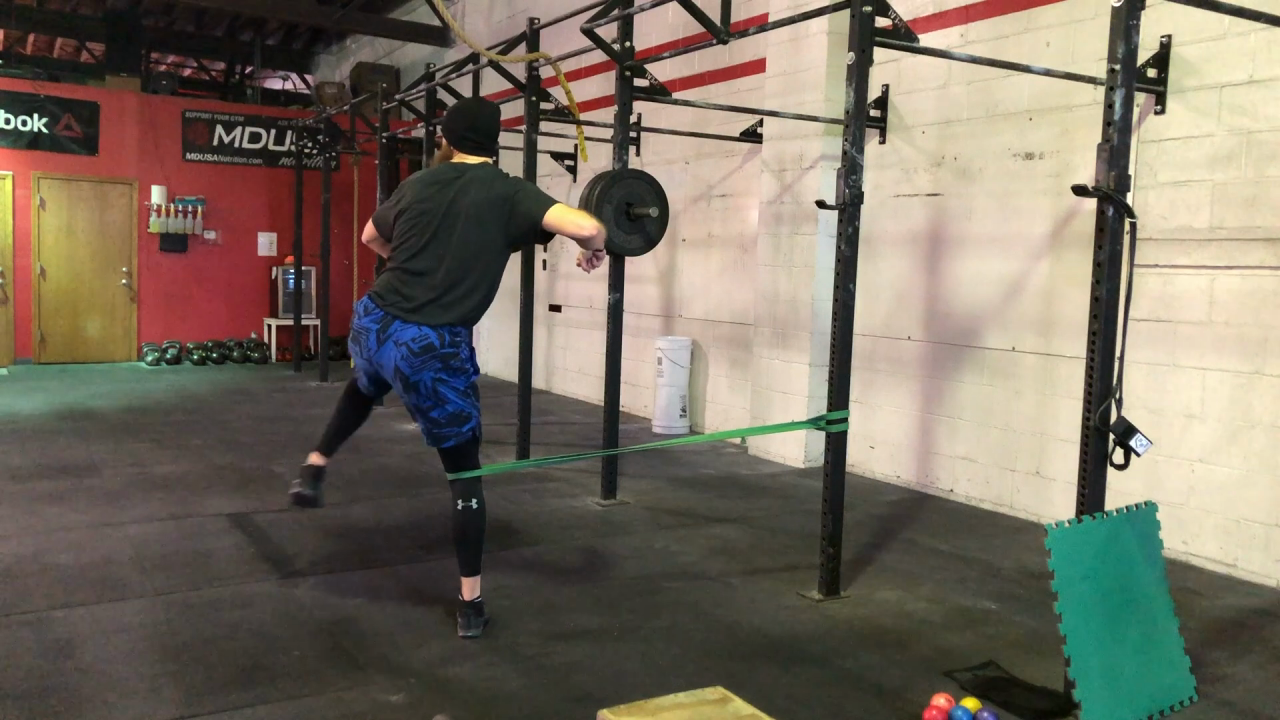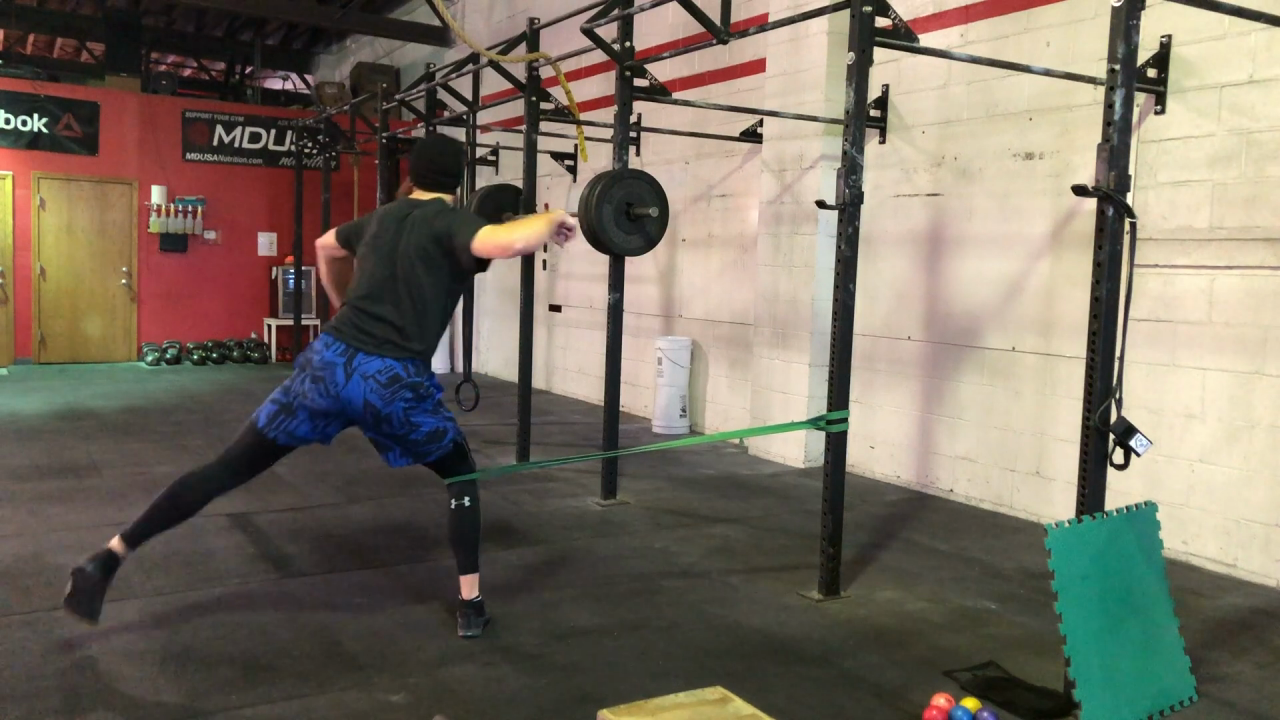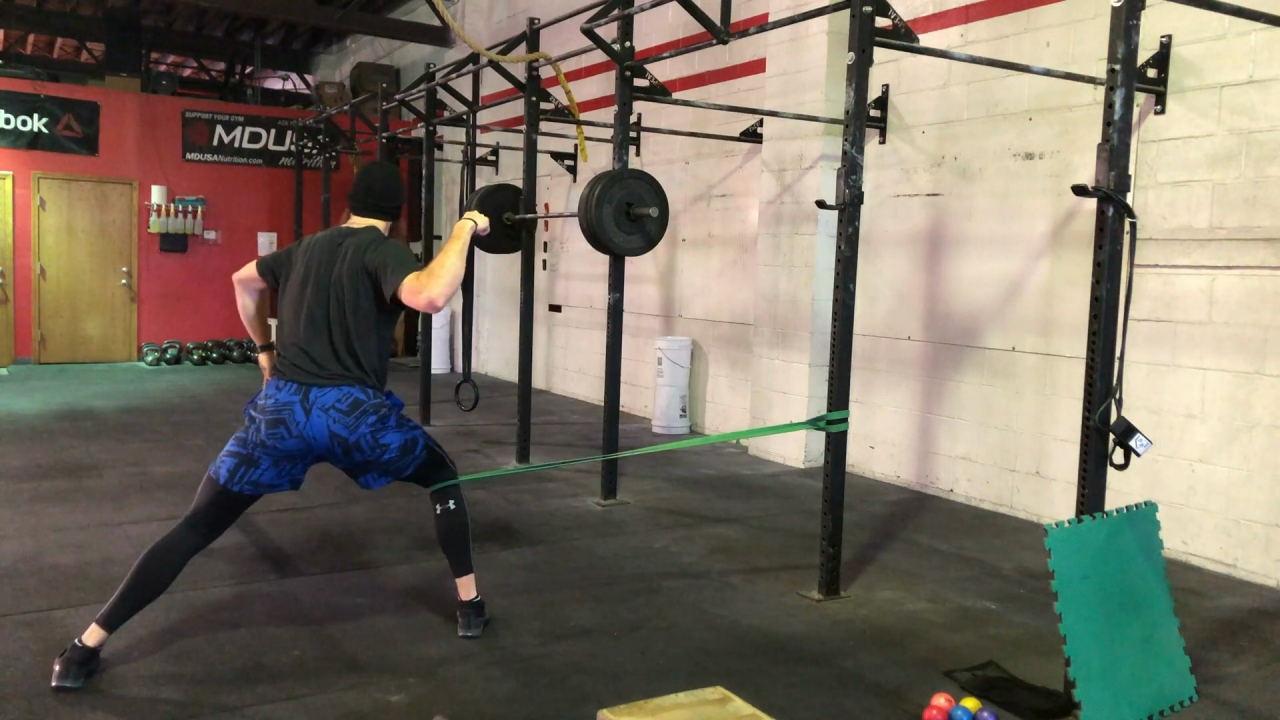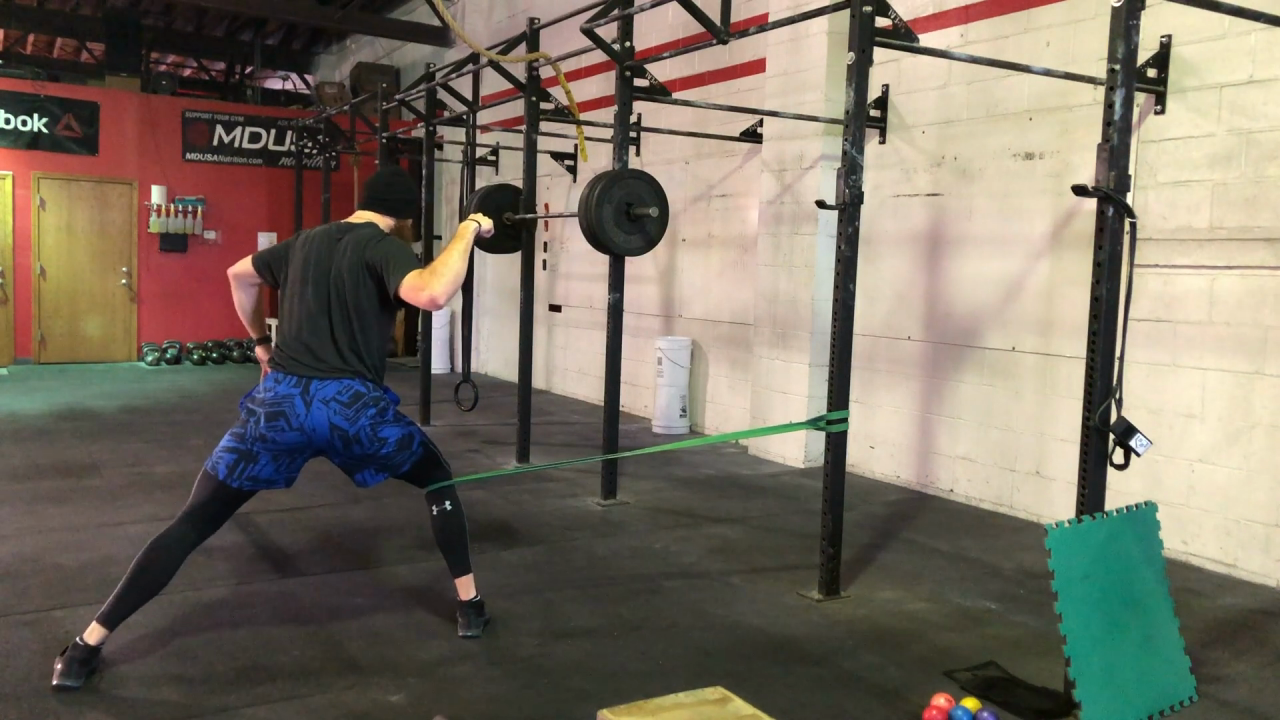
dt=0.4s
person 1, frame 1
left shoulder: (418, 184)
right shoulder: (507, 191)
left elbow: (370, 239)
right elbow: (587, 228)
right wrist: (596, 249)
left hip: (373, 323)
right hip: (432, 348)
left knee: (365, 385)
right knee: (463, 474)
left ankle: (313, 469)
right ankle: (470, 606)
person 1, frame 2
left shoulder: (382, 217)
right shoulder: (451, 224)
left elbow: (327, 249)
right elbow: (505, 241)
right wrist: (553, 219)
left hip: (329, 363)
right hip: (394, 382)
left knee: (229, 470)
right knee: (461, 476)
left ankle: (107, 559)
right ankle: (470, 606)
person 1, frame 3
left shoulder: (308, 247)
right shoulder: (384, 252)
left elbow: (244, 280)
right elbow: (430, 296)
left wrist: (265, 349)
right wrist: (462, 231)
left hip: (280, 406)
right hip: (352, 413)
left knee: (195, 528)
right knee: (444, 477)
left ankle: (84, 649)
right ankle: (470, 607)
person 1, frame 4
left shoulder: (306, 242)
right shoulder: (383, 248)
left elbow: (239, 275)
right elbow: (432, 293)
left wrist: (262, 341)
right wrist: (466, 233)
left hip: (279, 399)
right hip: (350, 404)
left knee: (193, 522)
right knee: (437, 478)
left ankle: (86, 646)
right ankle: (470, 607)
